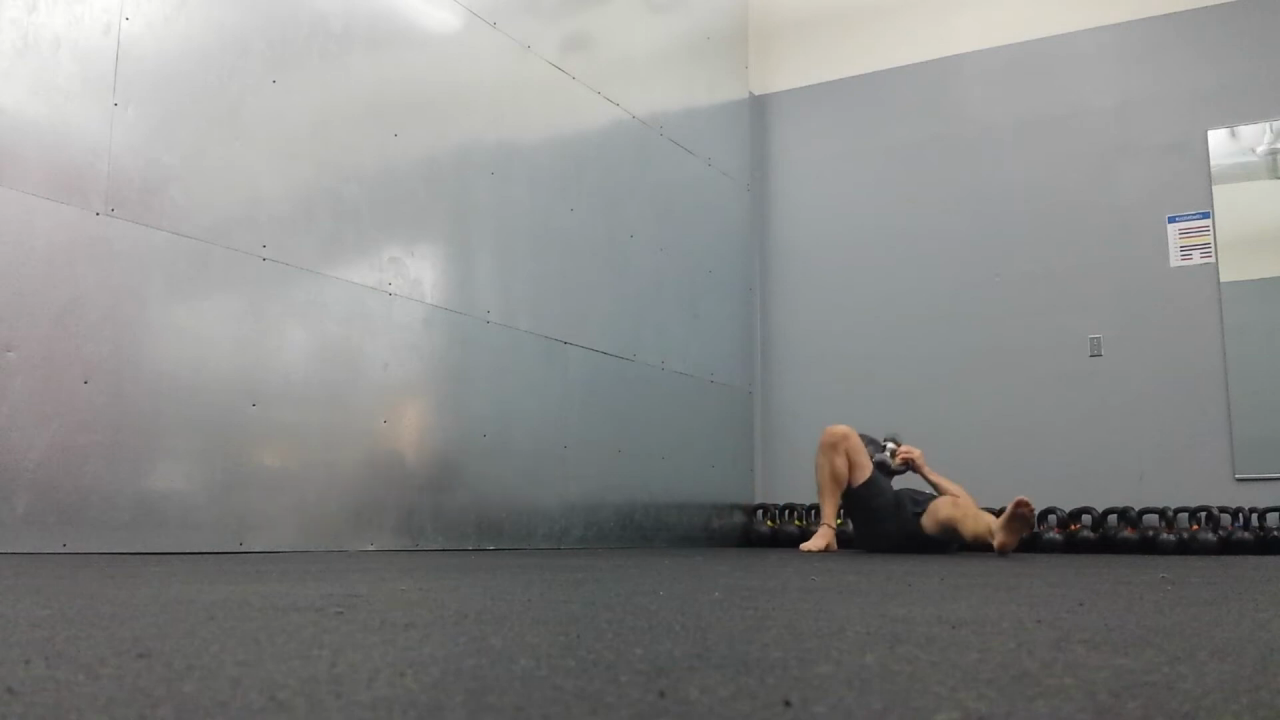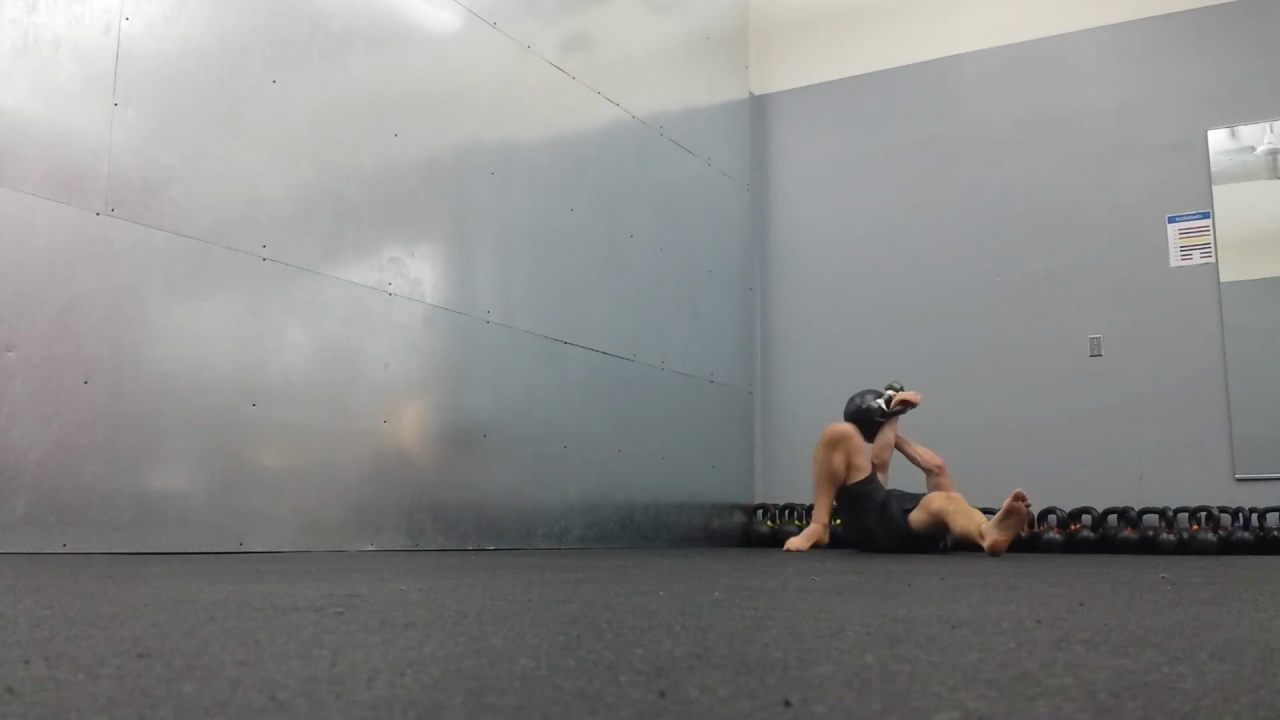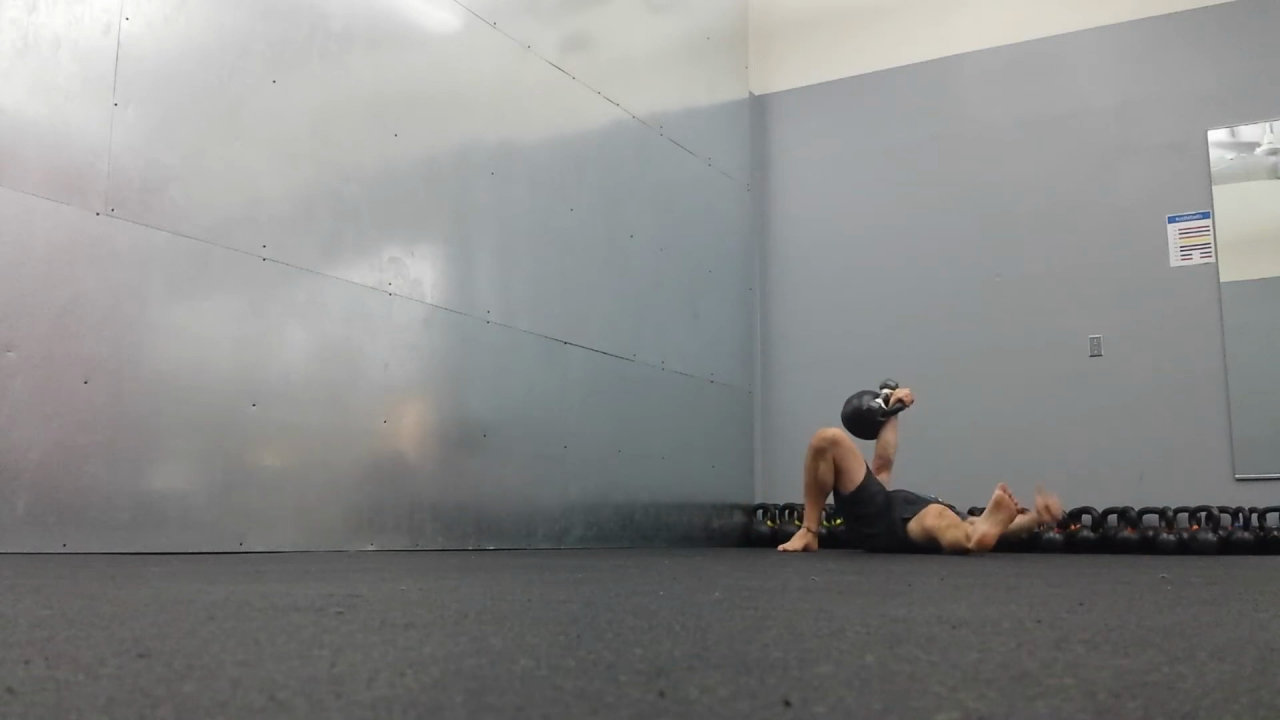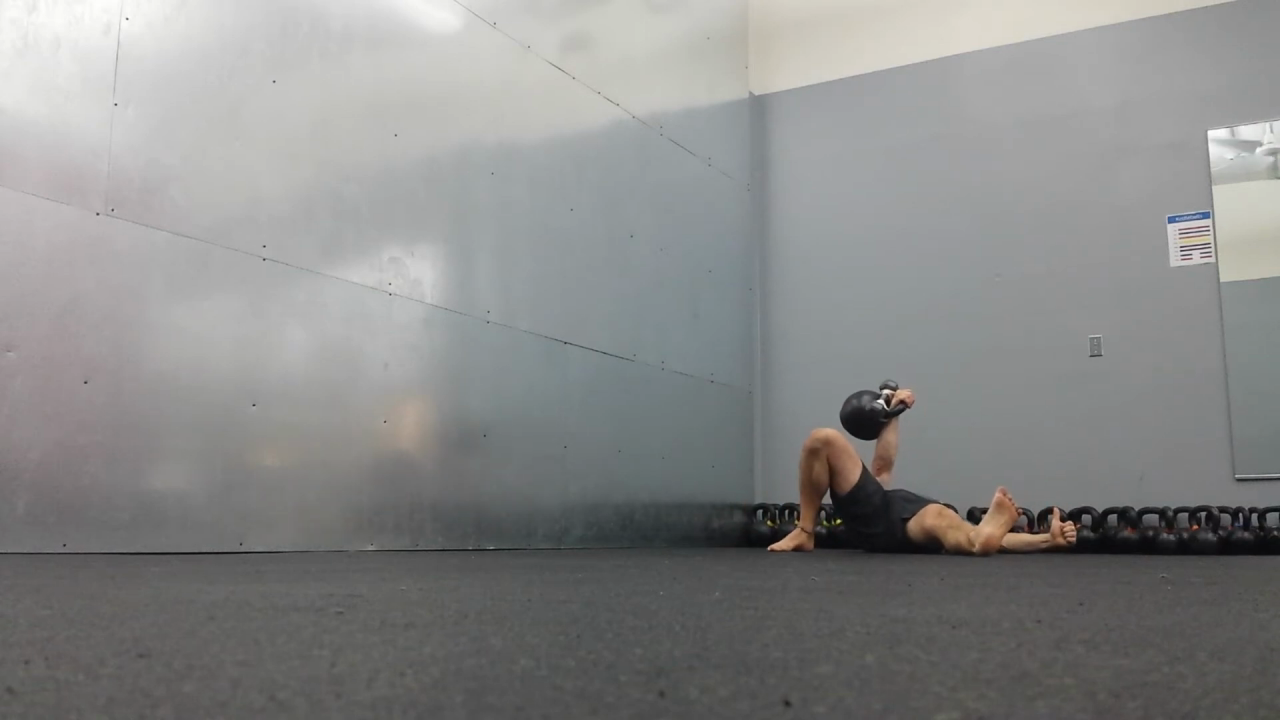
dt=1s
person 1, frame 1
left shoulder: (942, 512)
left elbow: (967, 504)
left wrist: (923, 470)
left hip: (924, 531)
right hip: (882, 521)
right knee: (837, 435)
left ankle: (998, 532)
right ankle: (827, 532)
person 1, frame 2
left shoulder: (935, 505)
left elbow: (936, 468)
right elbow: (878, 464)
left wrist: (895, 438)
right wrist: (892, 416)
left hip: (910, 532)
right hip: (871, 519)
left knee: (942, 501)
right knee: (839, 433)
left ankle: (990, 534)
right ankle: (818, 527)
person 1, frame 3
left shoulder: (956, 520)
left elbow: (1004, 525)
right elbow: (881, 465)
left wrist: (1036, 516)
right wrist: (891, 412)
left hip: (908, 532)
right hip: (874, 517)
right knee: (828, 439)
left ankle: (975, 537)
right ankle: (809, 532)
person 1, frame 4
left shoulder: (947, 522)
right shoulder: (890, 499)
left elbow: (1001, 541)
right elbow: (882, 466)
left wrist: (1049, 540)
right wrist: (892, 412)
left hip: (909, 531)
right hip: (873, 513)
right knee: (823, 440)
left ankle: (980, 538)
right ankle: (804, 533)
